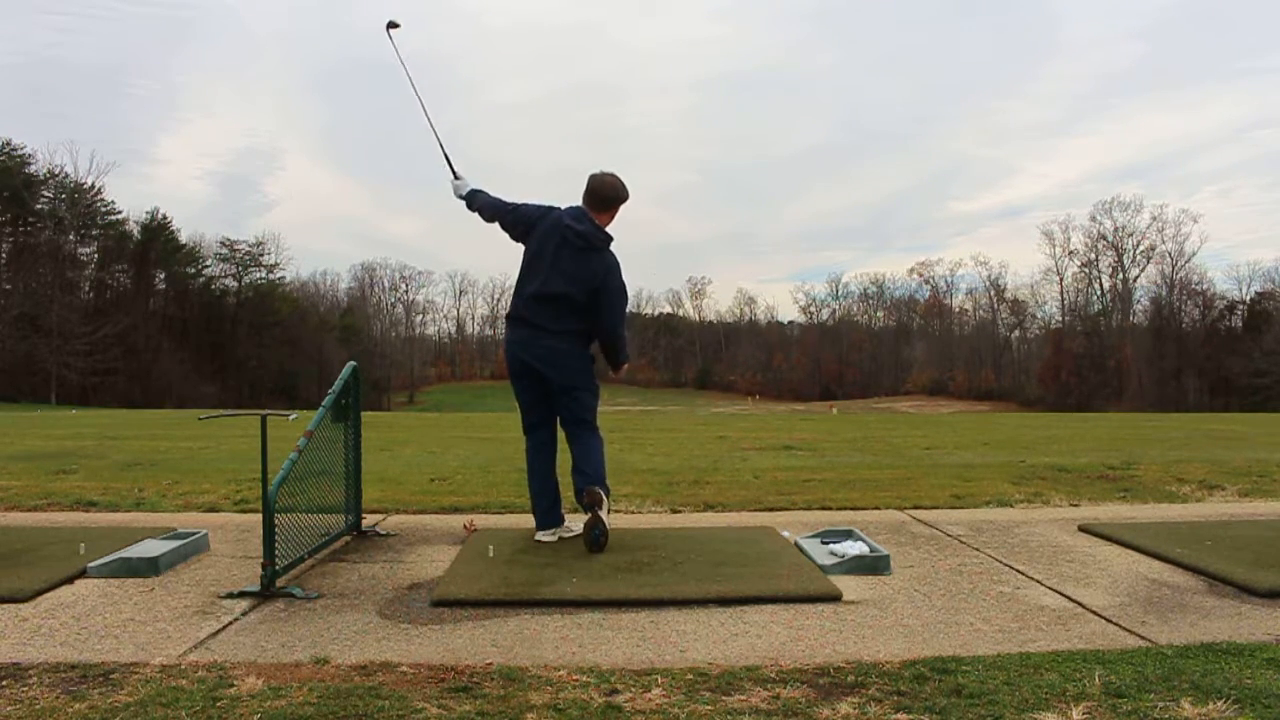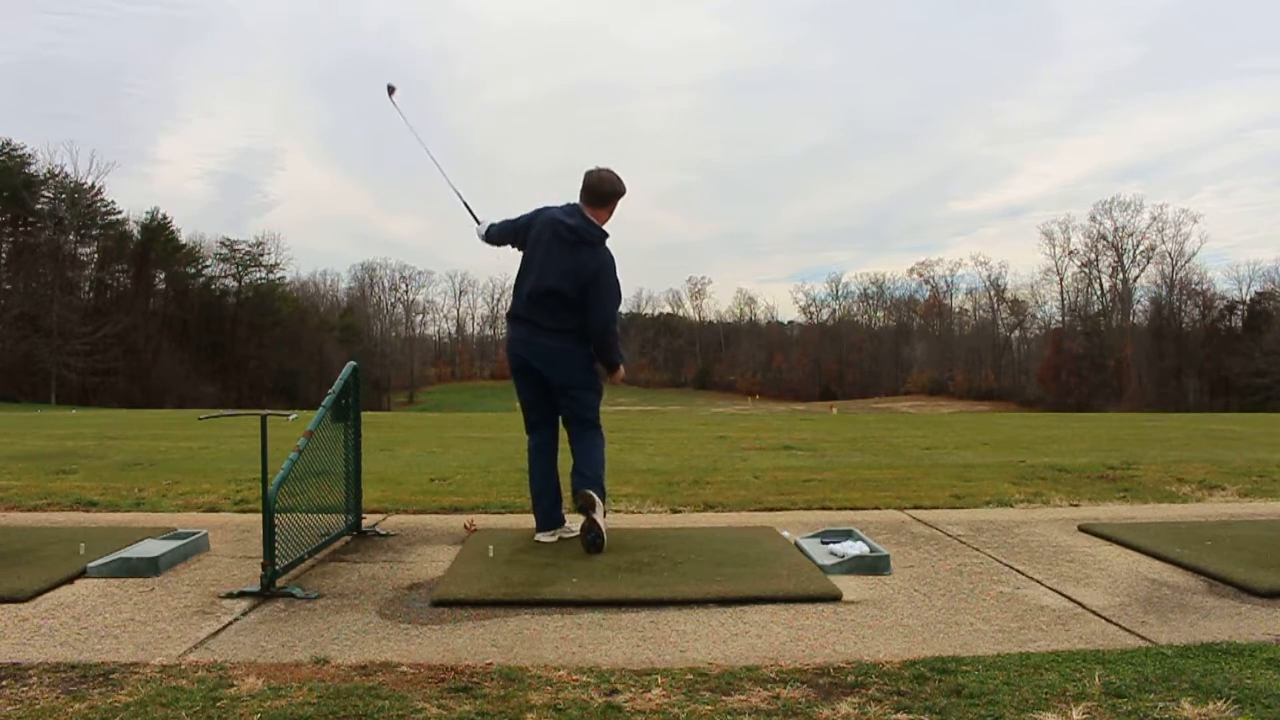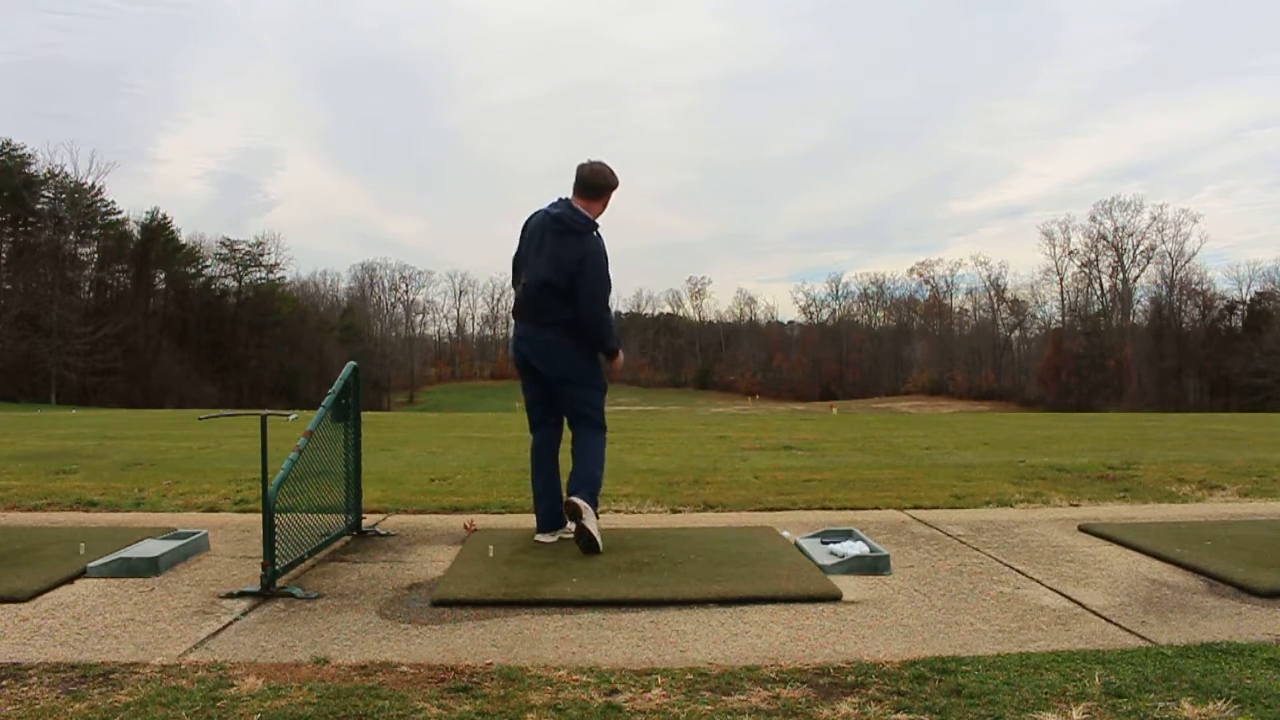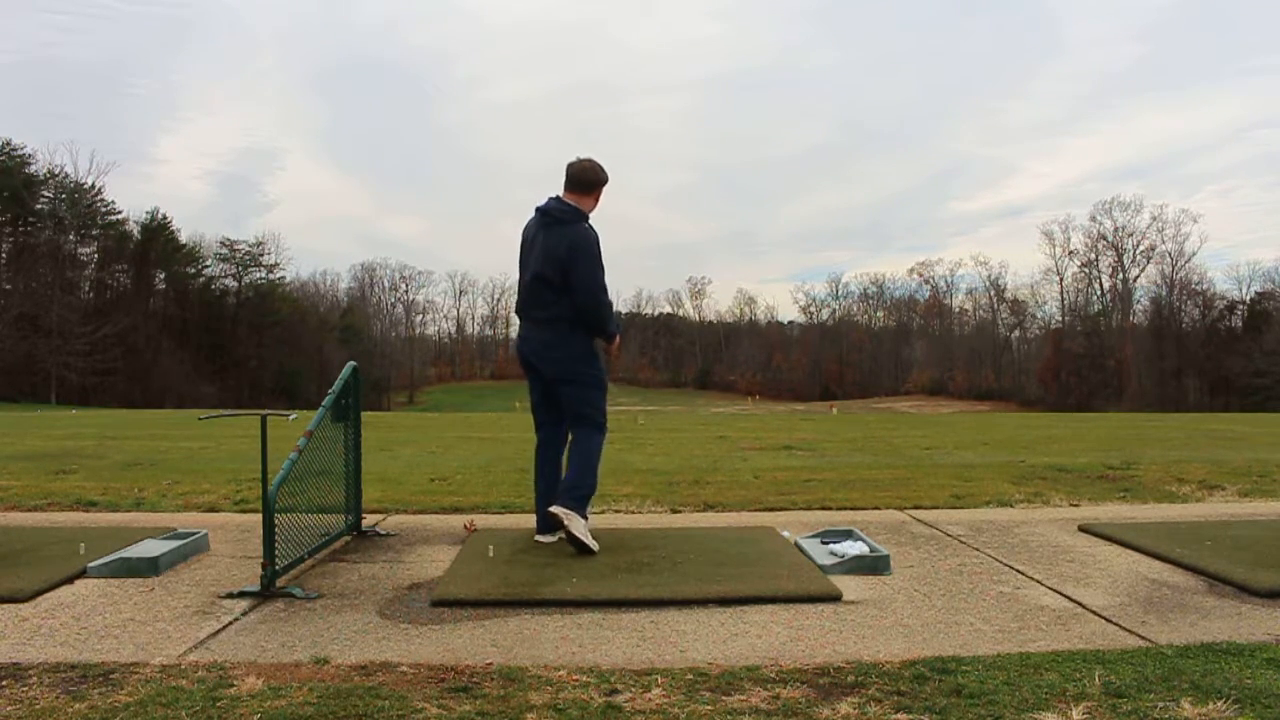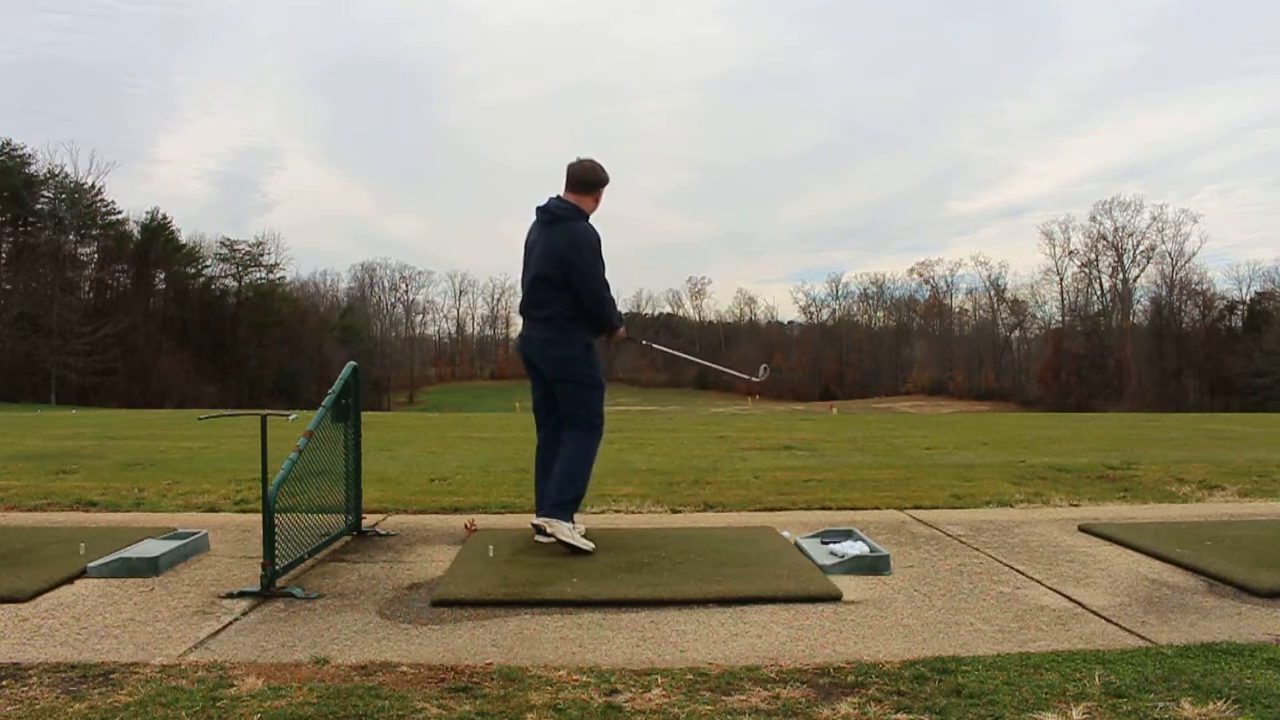
dt=0.3s
person 1, frame 1
left shoulder: (544, 221)
right shoulder: (604, 262)
left elbow: (499, 210)
right elbow: (610, 324)
left wrist: (469, 193)
right wrist: (619, 361)
left hip: (521, 343)
right hip: (566, 353)
left knee: (538, 433)
right knee: (583, 429)
left ankle: (547, 521)
right ankle: (593, 491)
person 1, frame 2
left shoulder: (543, 221)
right shoulder: (598, 257)
left elbow: (506, 231)
right elbow: (602, 322)
left wrist: (488, 232)
right wrist: (614, 363)
left hip: (522, 342)
right hip: (566, 351)
left knee: (540, 432)
right knee: (585, 429)
left ankle: (547, 521)
right ankle: (591, 492)
person 1, frame 3
left shoulder: (537, 222)
right shoulder: (588, 245)
left elbow: (519, 273)
right elbow: (593, 311)
right wrist: (612, 350)
left hip: (526, 340)
right hip: (568, 347)
left knee: (544, 431)
right knee: (589, 426)
left ankle: (549, 521)
right ankle: (583, 498)
person 1, frame 4
left shoulder: (535, 225)
right shoulder: (580, 235)
right elbow: (592, 298)
right wrist: (611, 333)
left hip: (531, 339)
right hip: (568, 344)
left knee: (549, 430)
right knee: (588, 426)
left ankle: (548, 520)
right ankle: (570, 505)
person 1, frame 5
left shoulder: (540, 226)
right shoulder: (580, 233)
right elbow: (593, 292)
left wrist: (602, 323)
right wrist: (613, 325)
left hip: (535, 338)
right hip: (567, 344)
left knee: (551, 429)
right knee: (584, 426)
left ankle: (547, 516)
right ankle: (556, 514)
